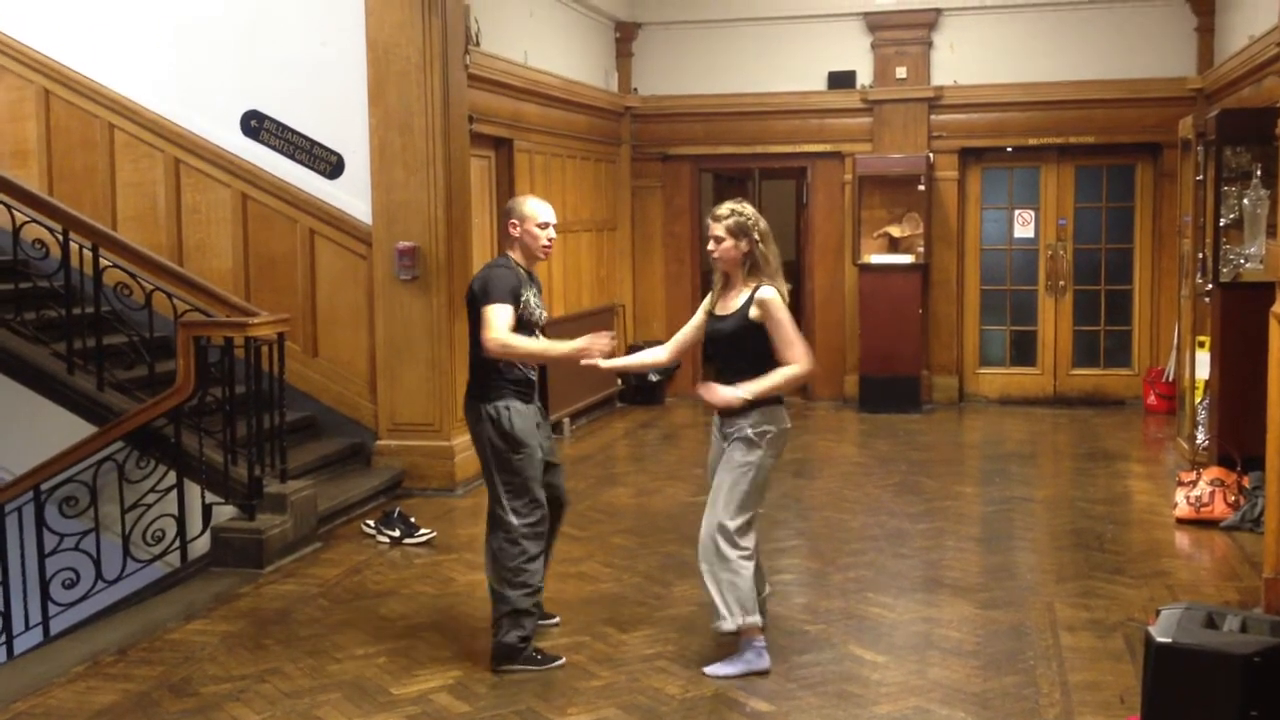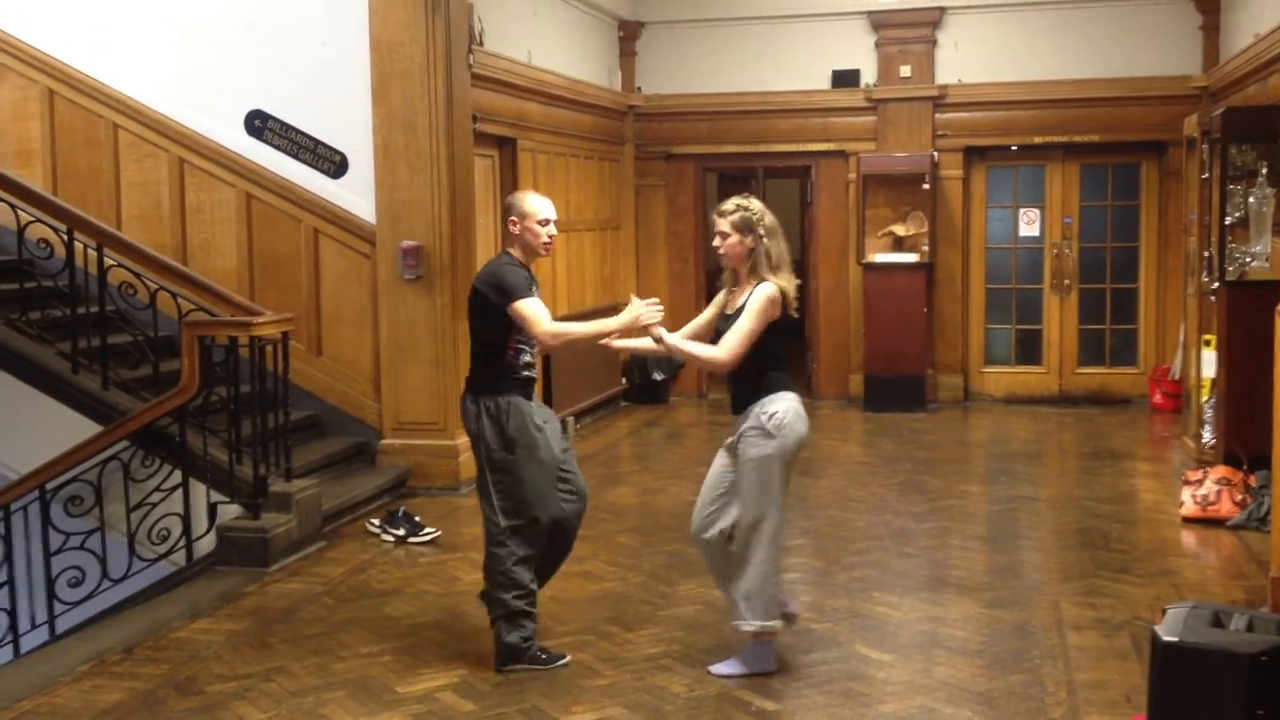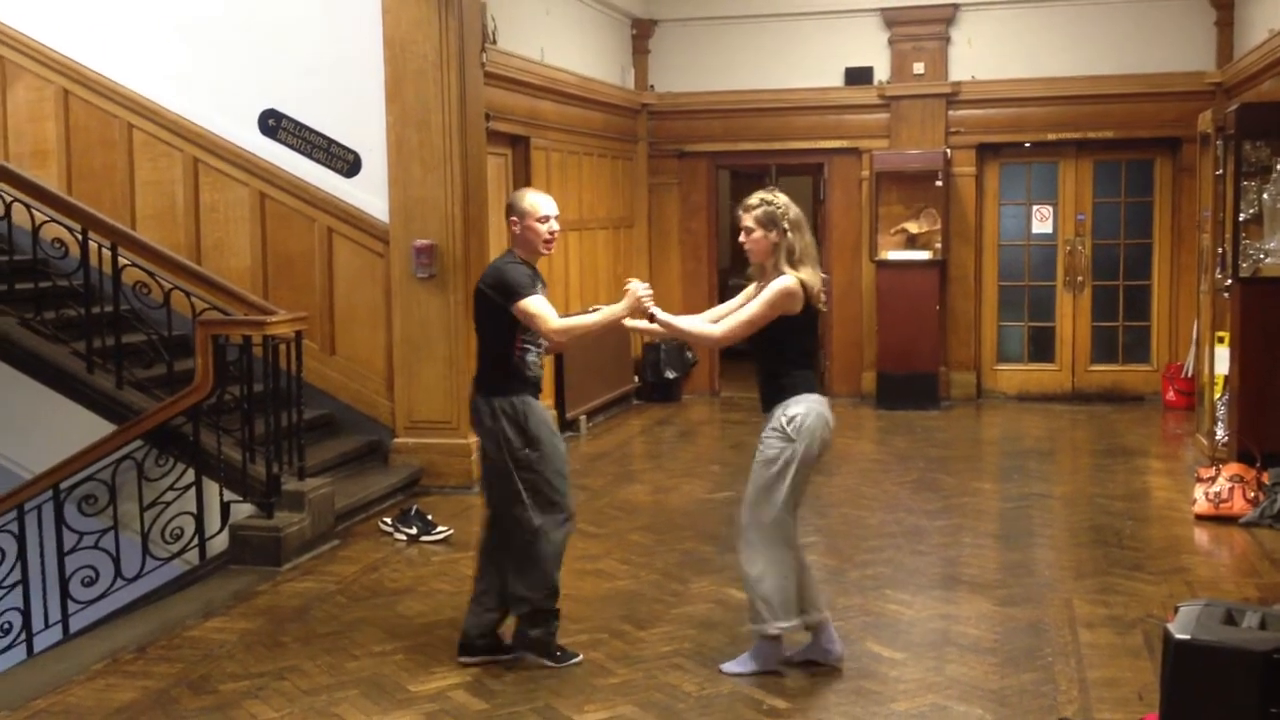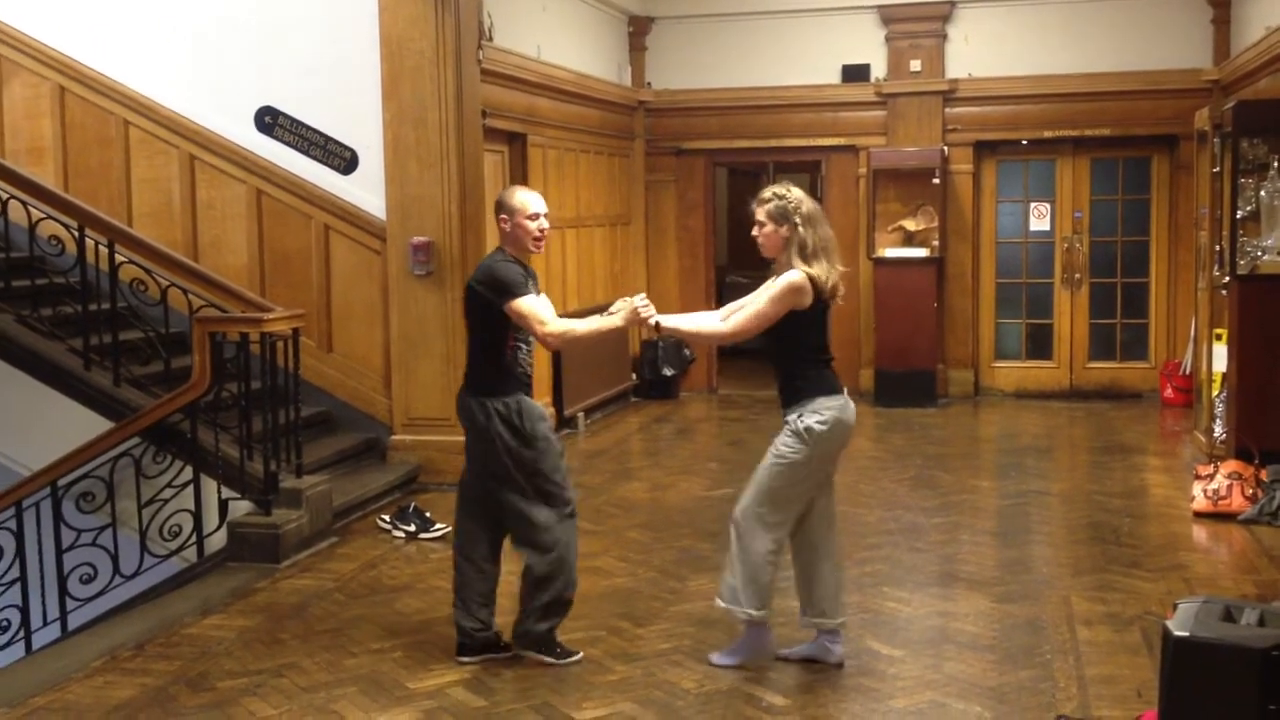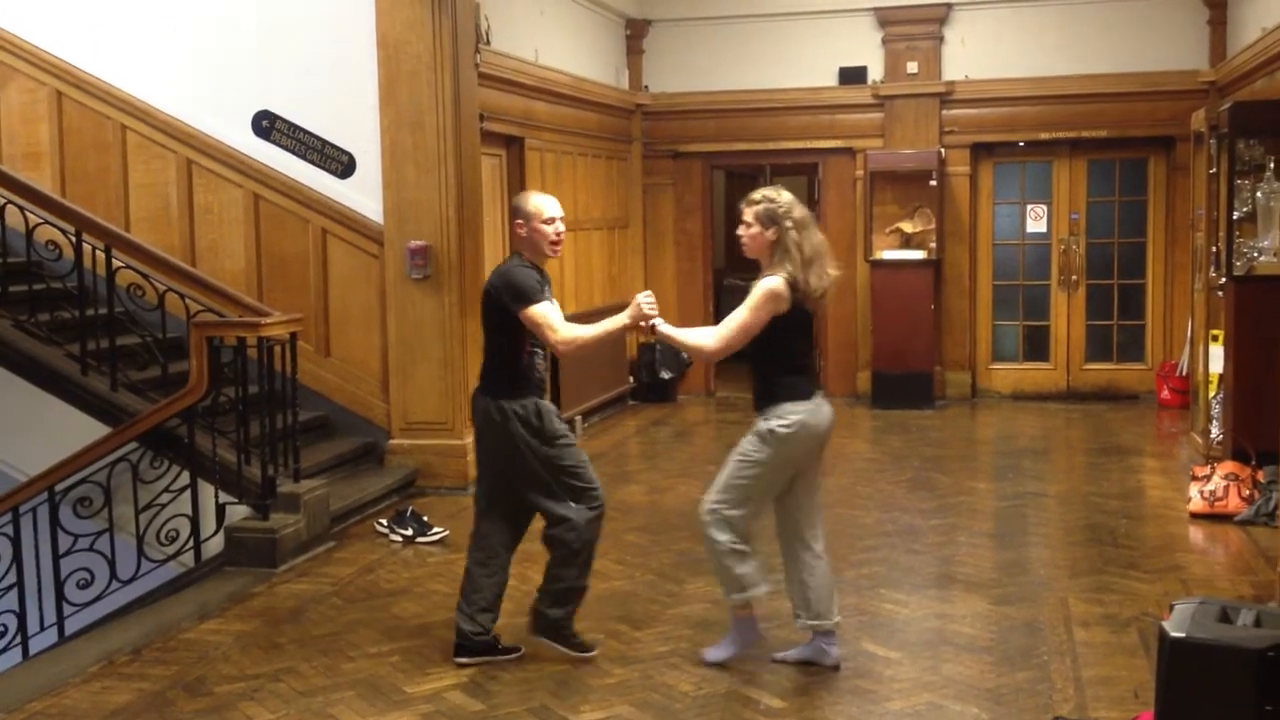
dt=0.2s
person 1, frame 1
left shoulder: (765, 297)
right shoulder: (717, 297)
left elbow: (799, 365)
right elbow: (669, 351)
left wrist: (740, 393)
right wrist: (608, 363)
left hip: (756, 425)
right hip: (728, 424)
left knee: (723, 530)
right knee: (732, 524)
left ankle: (751, 647)
right ankle: (751, 601)
person 1, frame 2
left shoulder: (767, 292)
right shoulder: (732, 292)
left elbow: (722, 358)
right elbow: (686, 337)
left wrist: (660, 334)
right wrist: (621, 343)
left hip: (773, 417)
right hip: (753, 420)
left knee: (756, 530)
right knee: (709, 525)
left ankle: (762, 645)
right ankle: (772, 607)
person 1, frame 3
left shoulder: (787, 286)
right shoulder: (765, 285)
left elbow: (717, 335)
right elbow: (706, 319)
left wrist: (656, 315)
right wrist: (644, 324)
left hip: (797, 417)
right hip: (787, 417)
left knee: (765, 531)
right knee: (769, 530)
left ankle: (770, 644)
right ankle: (821, 637)
person 1, frame 4
left shoulder: (796, 281)
right shoulder: (787, 279)
left elbow: (728, 332)
right elbow: (724, 314)
left wrist: (662, 323)
right wrist: (663, 320)
left hip: (815, 416)
right hip: (819, 413)
left knee: (754, 516)
right knee: (812, 528)
left ankle: (754, 630)
right ankle: (827, 636)
person 1, frame 5
left shoulder: (773, 287)
right shoulder: (785, 283)
left elbow: (717, 348)
right elbow: (724, 330)
left wrist: (663, 329)
right wrist: (664, 327)
left hip: (787, 419)
right hip: (807, 412)
left knee: (719, 512)
right knee: (801, 531)
left ankle: (745, 623)
right ankle: (822, 638)
person 2, frame 1
left shoulder: (529, 279)
right shoulder: (498, 277)
right elbow: (495, 342)
left wrist: (578, 351)
right wrist: (572, 347)
left hip: (524, 405)
right hip: (499, 408)
left knee: (551, 504)
right knee: (520, 519)
left ankle: (526, 605)
right ankle: (512, 643)
person 2, frame 2
left shoulder: (521, 275)
right shoulder: (502, 276)
right elbow: (547, 334)
left wrist: (604, 331)
right wrist: (621, 322)
left hip: (520, 404)
right hip: (497, 407)
left knee: (567, 500)
right knee: (515, 521)
left ankle: (504, 593)
right ankle: (515, 643)
person 2, frame 3
left shoulder: (528, 275)
right shoulder: (507, 275)
left elbow: (543, 337)
right elbow: (553, 329)
left wrist: (605, 318)
right wrist: (621, 309)
left hip: (516, 404)
right hip: (507, 407)
left knee: (513, 519)
right knee: (547, 515)
left ankle: (480, 636)
right ankle: (535, 634)
person 2, frame 4
left shoulder: (522, 273)
right shoulder: (498, 273)
left elbow: (548, 333)
right elbow: (550, 331)
left wrist: (607, 317)
right wrist: (617, 320)
left hip: (492, 404)
right hip: (500, 407)
left knee: (482, 519)
right knee: (550, 512)
left ankle: (475, 635)
right ankle: (537, 631)
person 2, frame 5
left shoulder: (533, 276)
right shoulder: (516, 278)
left elbow: (558, 336)
right elbow: (561, 340)
left wrist: (621, 321)
right wrist: (625, 318)
left hip: (502, 406)
right hip: (516, 409)
left knee: (498, 521)
right knee: (583, 502)
left ankle: (474, 636)
right ankle: (554, 616)
